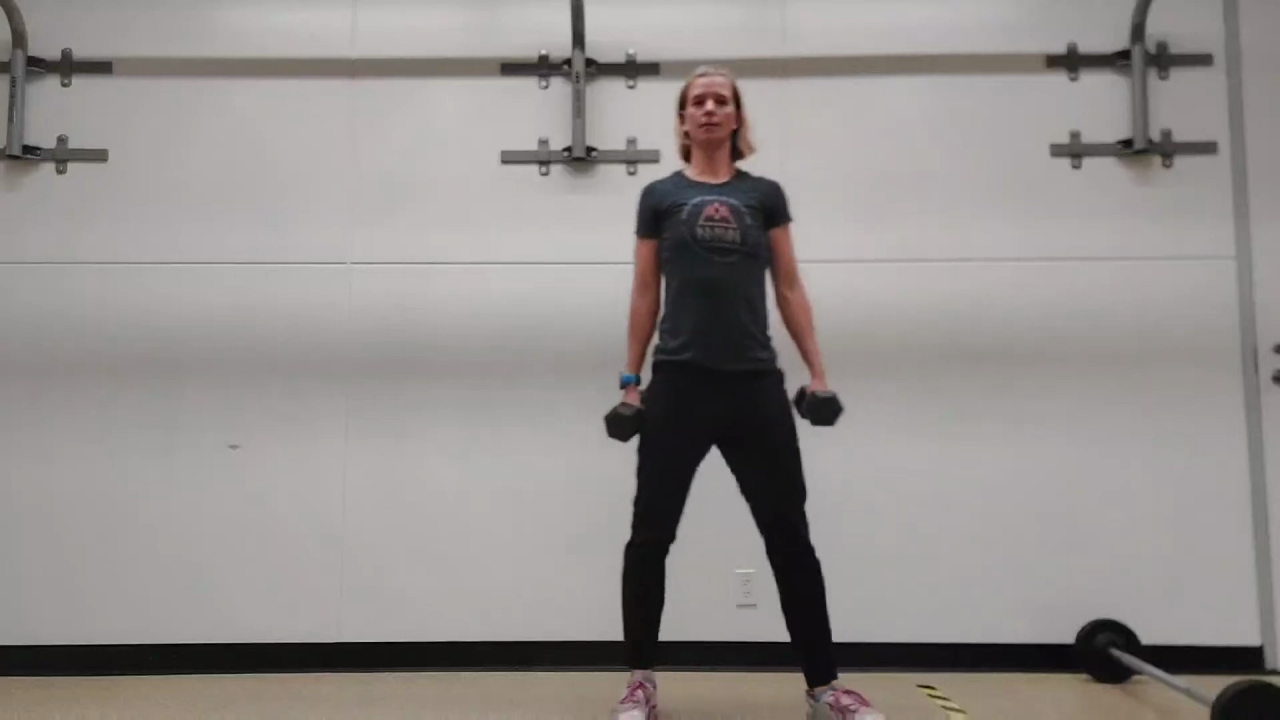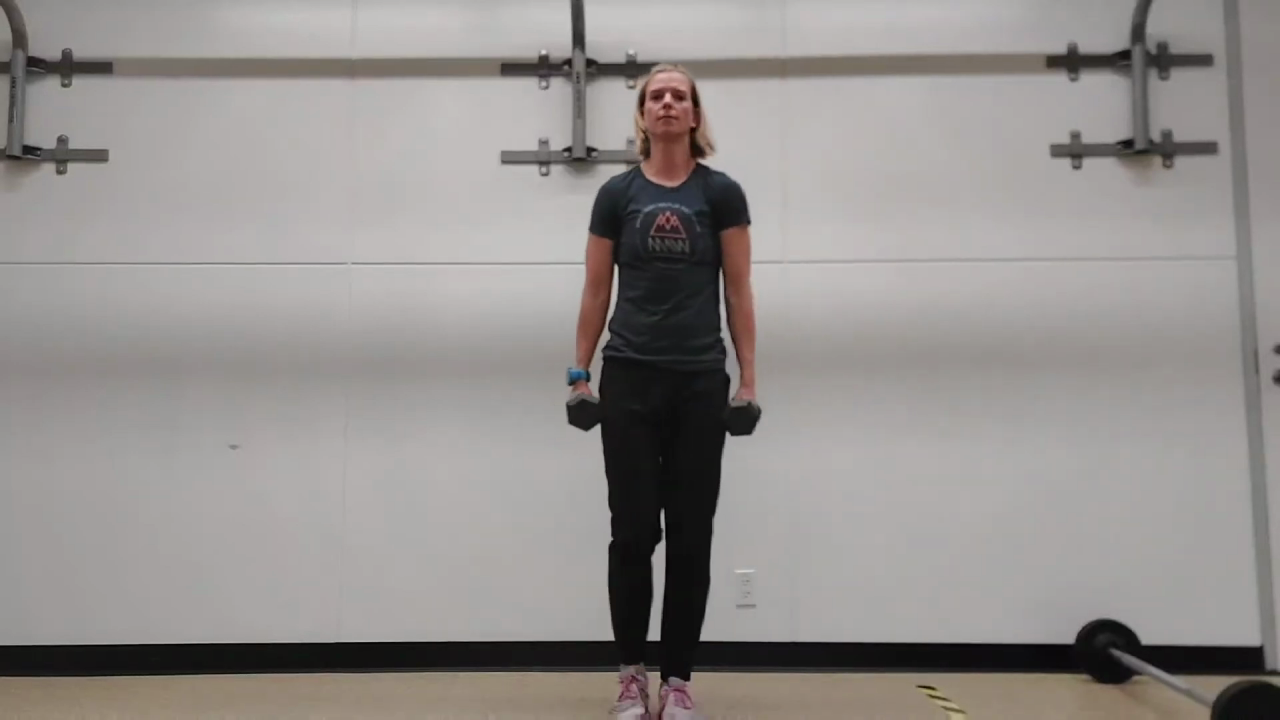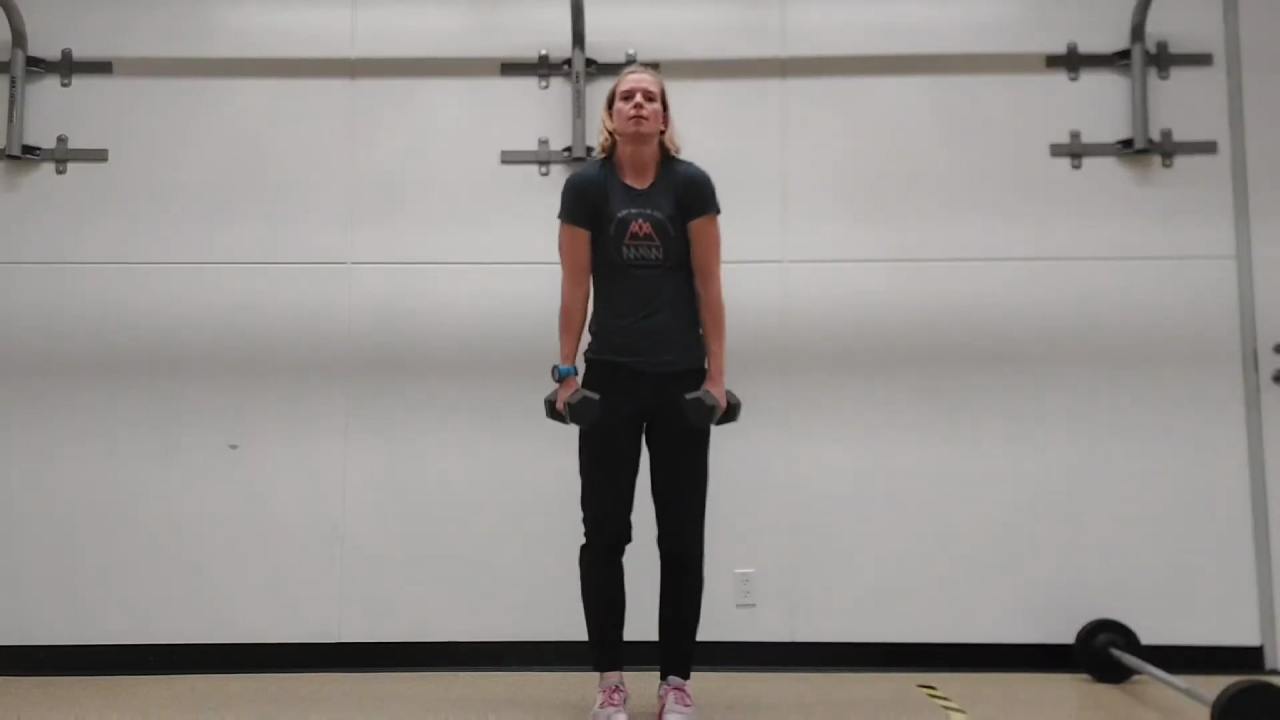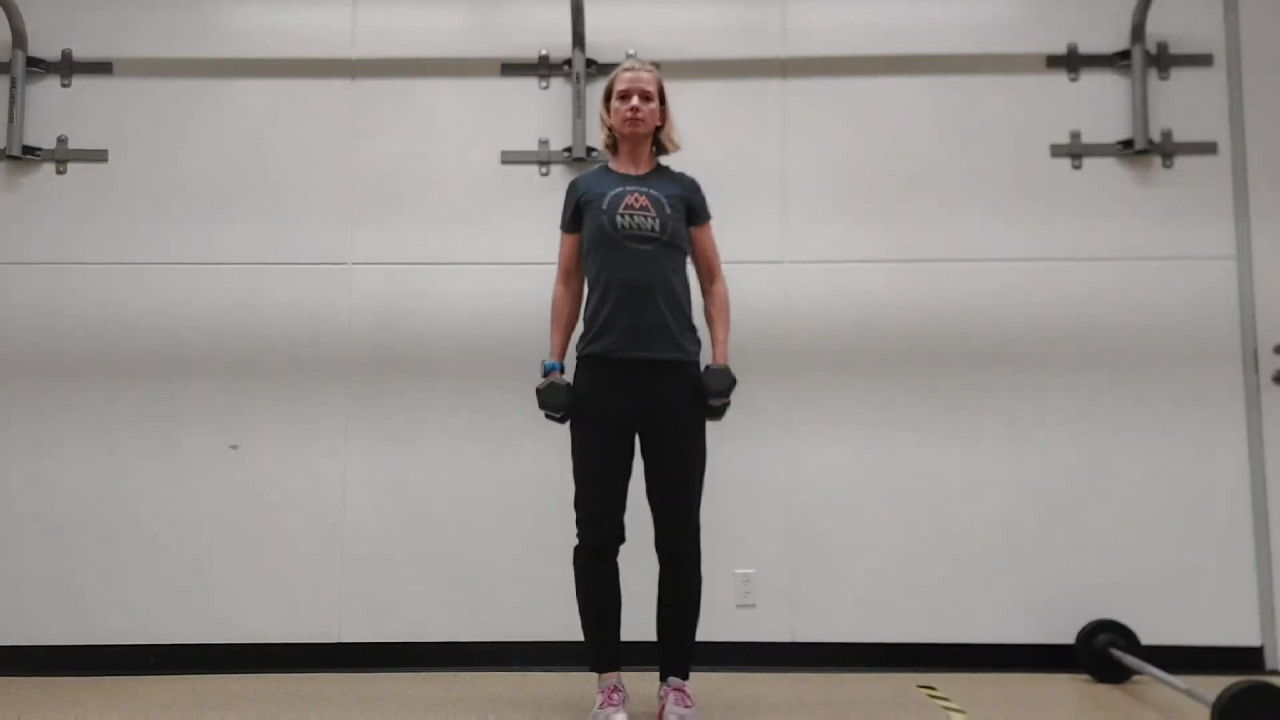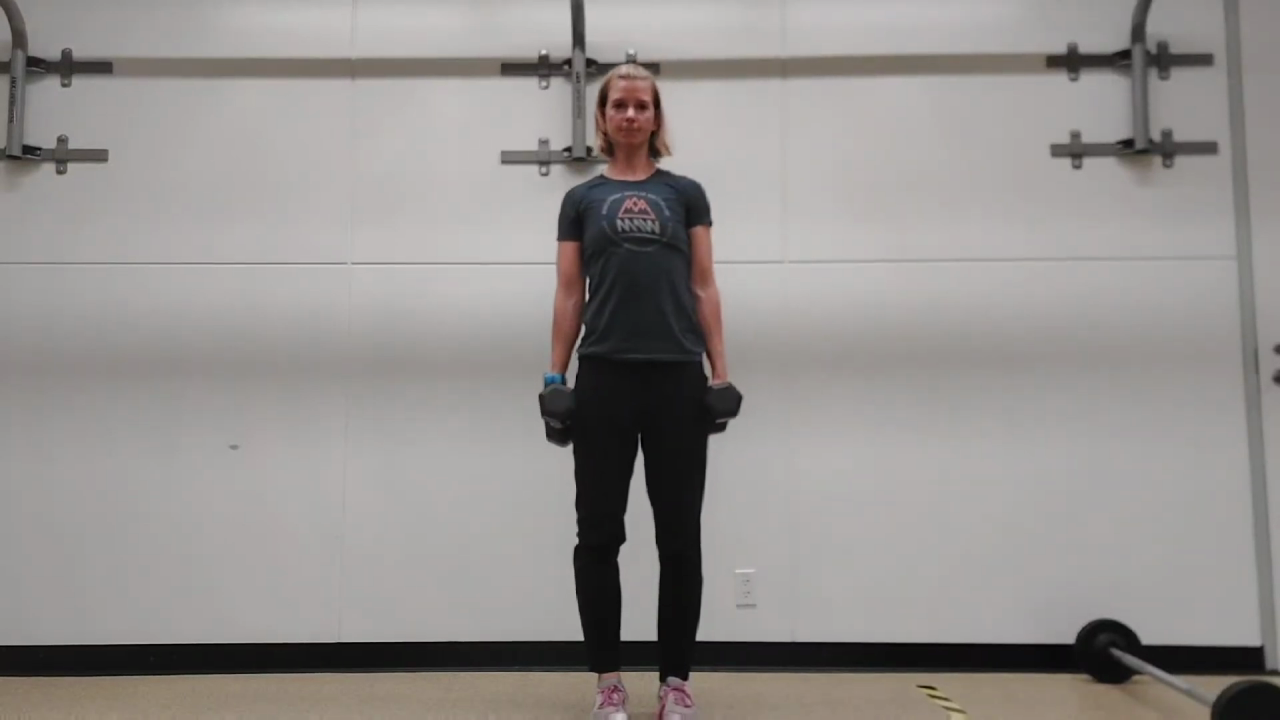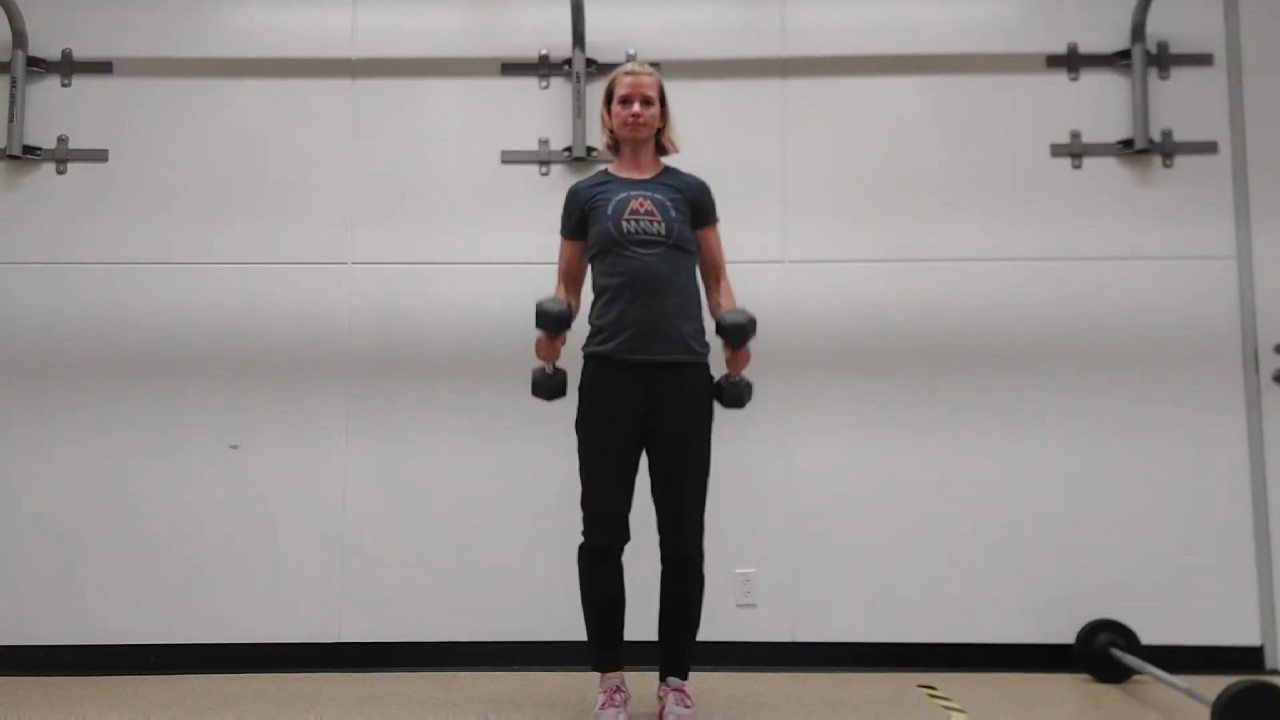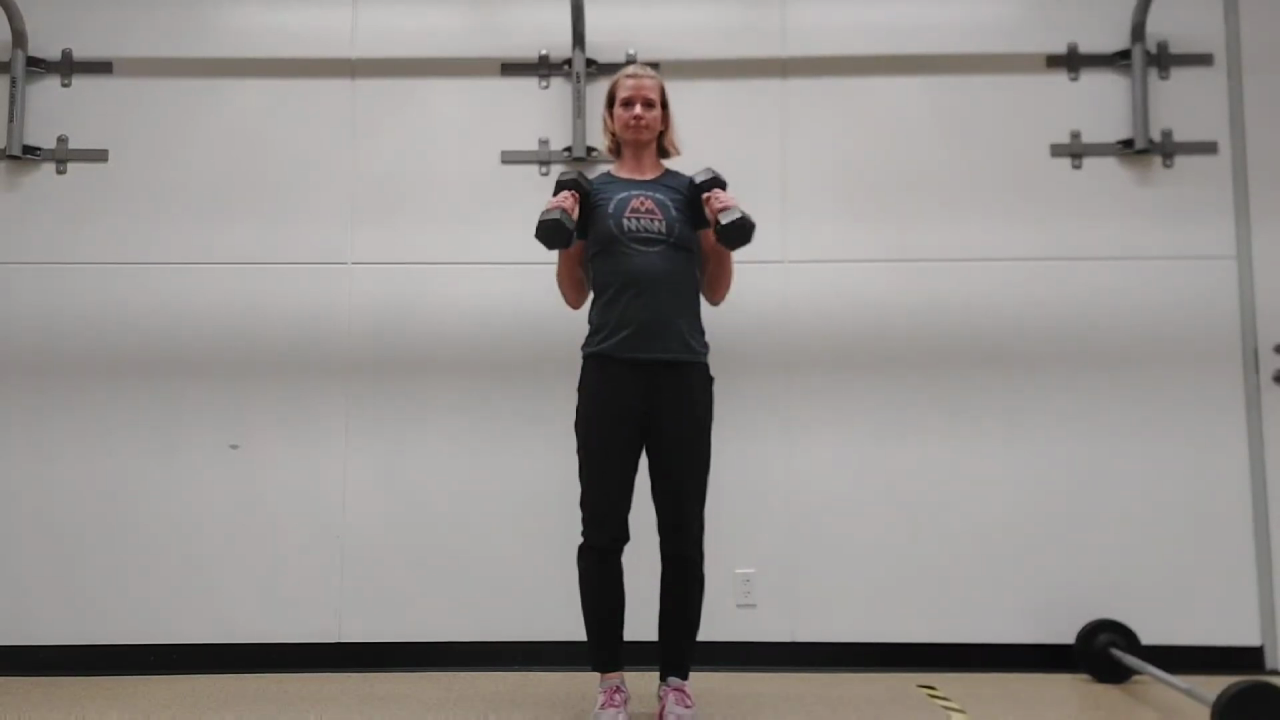
dt=0.7s
person 1, frame 1
left shoulder: (765, 194)
right shoulder: (659, 196)
left elbow: (788, 288)
right elbow: (645, 295)
left wrist: (816, 371)
right wrist: (631, 379)
left hip: (754, 381)
right hip: (679, 382)
left knee: (789, 537)
right knee: (650, 536)
person 1, frame 2
left shoulder: (722, 193)
right shoulder: (616, 193)
left elbow: (738, 292)
right elbow: (596, 291)
left wrist: (747, 378)
right wrist: (581, 373)
left hip: (699, 381)
right hip: (630, 377)
left knee: (690, 534)
right knee: (633, 530)
person 1, frame 3
left shoulder: (690, 182)
right shoulder: (585, 185)
left elbow: (709, 283)
right elbow: (574, 285)
left wrist: (717, 372)
right wrist: (566, 370)
left hip: (679, 380)
right hip: (611, 378)
left knee: (682, 535)
right knee: (605, 532)
person 1, frame 4
left shoulder: (685, 190)
right shoulder: (585, 188)
left elbow: (713, 281)
right elbow: (568, 285)
left wrist: (722, 360)
right wrist: (553, 364)
left hip: (674, 374)
right hip: (602, 375)
left knee: (679, 534)
right knee: (598, 532)
person 1, frame 5
left shoulder: (685, 192)
right shoulder: (581, 198)
left elbow: (704, 287)
right elbow: (569, 295)
left wrist: (720, 371)
right wrist: (554, 377)
left hip: (676, 376)
right hip: (604, 376)
left knee: (680, 535)
right knee: (598, 533)
person 1, frame 6
left shoulder: (691, 191)
right shoulder: (586, 194)
left elbow: (716, 279)
right elbow: (569, 286)
right wrist: (554, 331)
left hip: (682, 374)
right hip: (610, 374)
left knee: (682, 535)
right knee: (603, 532)
person 1, frame 7
left shoulder: (691, 191)
right shoulder: (589, 192)
left elbow: (715, 291)
right elbow: (575, 295)
left wrist: (724, 232)
right wrist: (563, 235)
left hip: (682, 373)
right hip: (609, 373)
left knee: (682, 534)
right knee: (603, 531)
